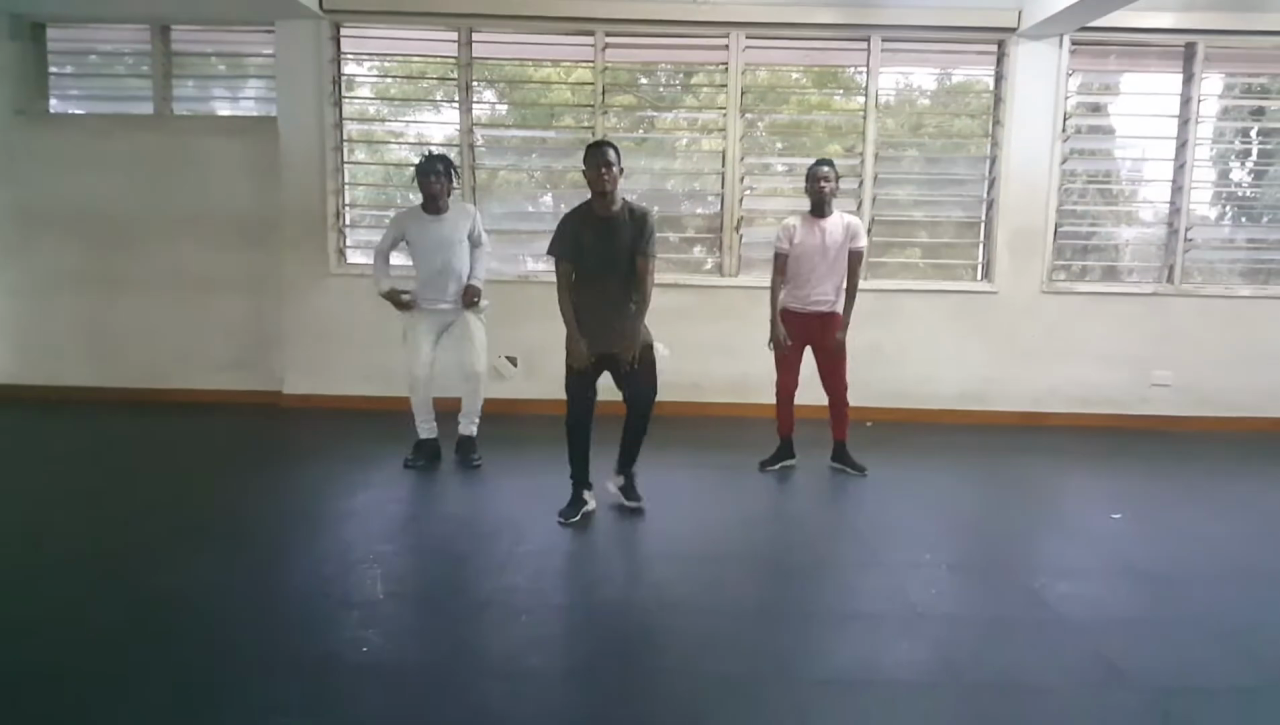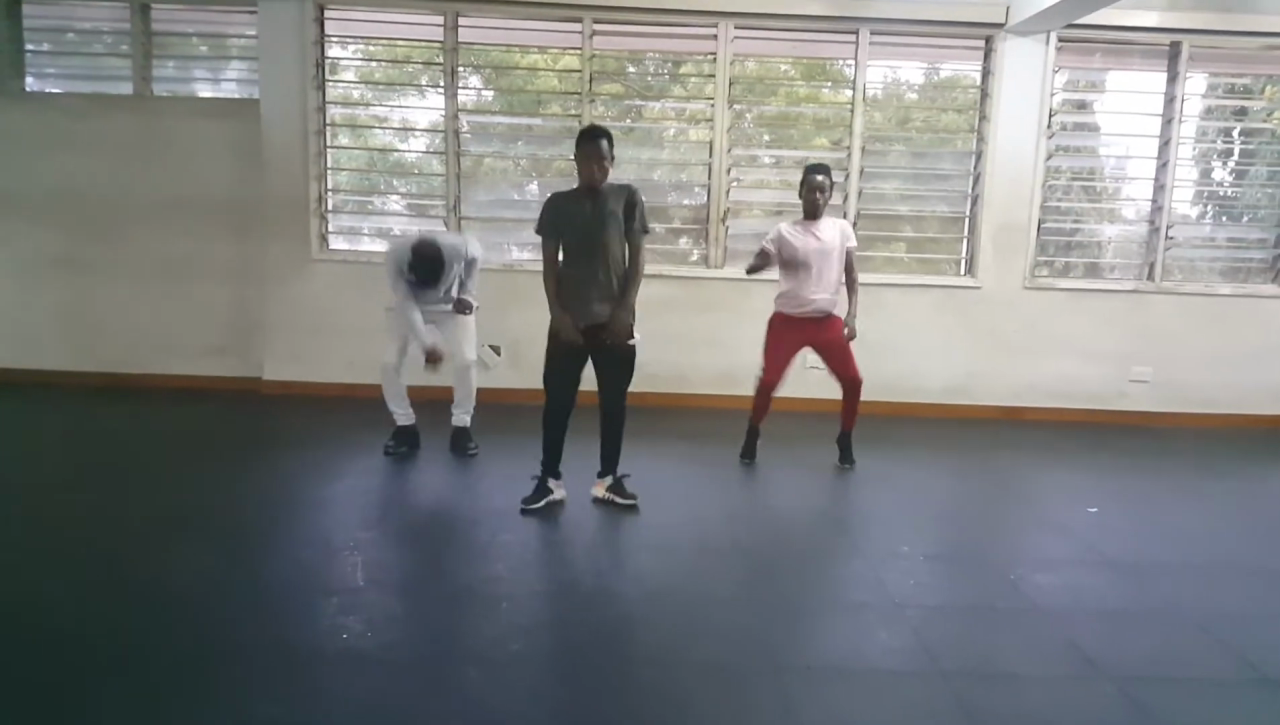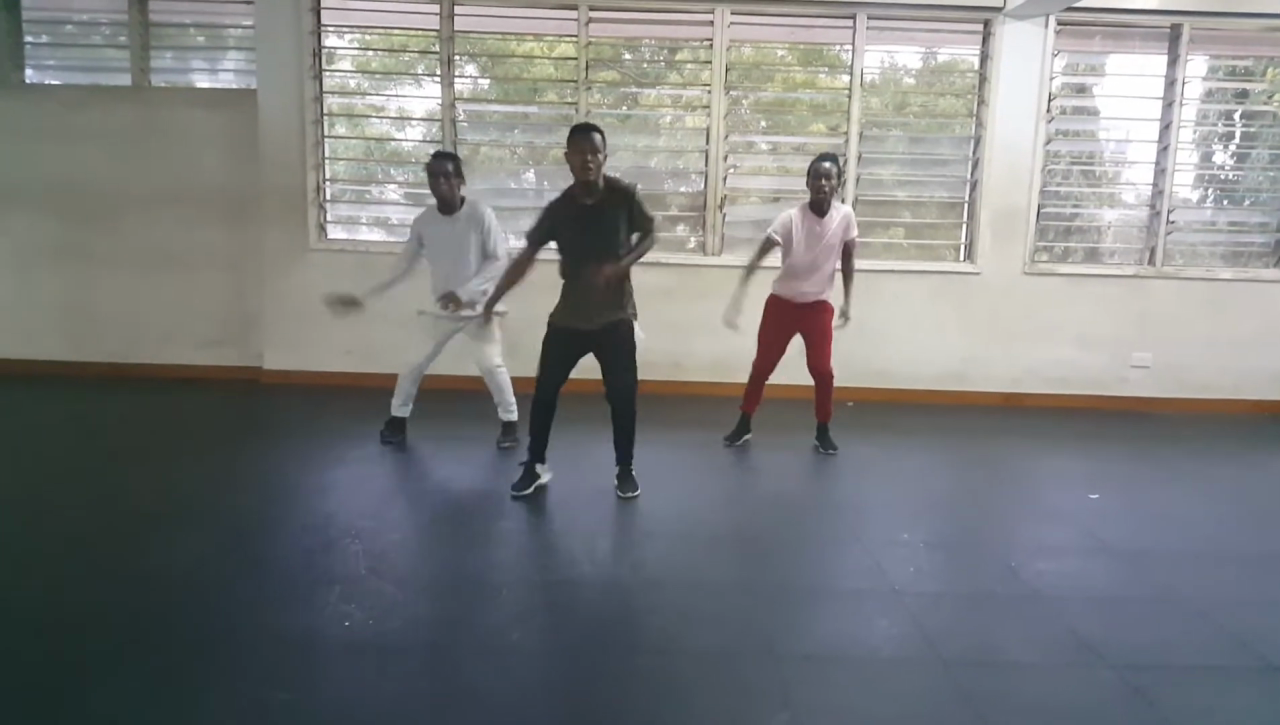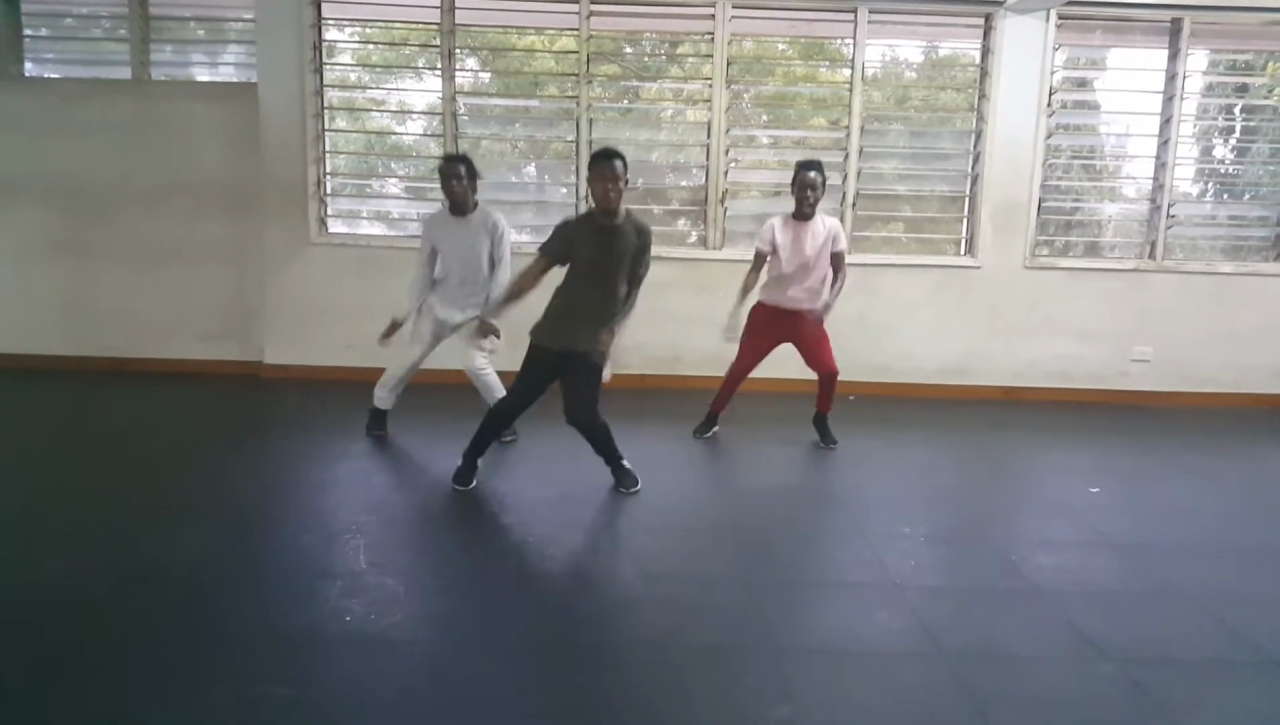
dt=0.5s
person 1, frame 1
left shoulder: (640, 218)
right shoulder: (572, 222)
left elbow: (646, 276)
right elbow: (564, 283)
left wrist: (638, 330)
right wrist: (572, 337)
left hip: (627, 331)
right hip: (586, 333)
left knee: (642, 400)
right knee: (579, 408)
left ankle: (625, 476)
right ankle: (581, 491)
person 1, frame 2
left shoulder: (627, 197)
right shoulder: (558, 204)
left elbow: (637, 255)
right elbow: (550, 262)
left wrist: (627, 308)
right wrist: (557, 314)
left hip: (613, 317)
right hip: (570, 318)
left knee: (613, 399)
right knee: (558, 399)
left ankle: (608, 478)
right ankle: (550, 479)
person 1, frame 3
left shoulder: (621, 194)
right shoulder: (557, 209)
left elbow: (646, 235)
right elbow: (526, 256)
left wrist: (620, 265)
right wrist: (492, 300)
left hip: (614, 315)
right hip: (568, 314)
left knee: (623, 394)
right knee: (544, 389)
left ankle: (624, 469)
right ankle: (535, 466)
person 1, frame 4
left shoulder: (640, 234)
right shoulder: (573, 229)
left elbow: (633, 289)
right elbow: (535, 272)
left wrist: (612, 329)
right wrist: (493, 310)
left hip: (592, 341)
right hip: (554, 334)
left knee: (582, 413)
right knee: (517, 402)
left ankle: (618, 465)
right ankle: (471, 458)
person 2, frame 1
left shoulder: (851, 226)
right shoulder: (790, 226)
left elbow: (852, 279)
right elbow: (778, 277)
left wrist: (843, 325)
right wrist: (775, 324)
left hip: (829, 318)
right hip: (793, 316)
left knee: (837, 388)
right knee: (786, 386)
left ankle: (840, 451)
right ankle: (785, 449)
person 2, frame 2
left shoulder: (842, 228)
right shoulder: (784, 231)
left elbow: (851, 275)
right elbow: (752, 269)
left wrist: (852, 316)
right wrist: (780, 262)
left hip: (827, 320)
right hip: (787, 320)
left knee: (853, 380)
right knee: (769, 380)
left ankle: (845, 439)
right ankle: (752, 434)
person 2, frame 3
left shoulder: (846, 216)
right shoulder: (789, 218)
left elbow: (848, 261)
right elbow: (758, 257)
left wrist: (847, 302)
right wrist: (737, 295)
left hip: (817, 306)
right hip: (782, 303)
left knee: (822, 371)
right knee: (762, 366)
left ankle: (823, 431)
right ankle: (744, 424)
person 2, frame 4
left shoulder: (832, 228)
right shoulder: (774, 227)
left elbow: (839, 273)
right elbow: (754, 270)
left wrist: (825, 307)
right wrist: (736, 312)
left hip: (807, 315)
right hip: (769, 311)
left knee: (828, 371)
right knee: (740, 368)
left ankle: (821, 422)
right ankle: (712, 417)
person 3, frame 1
left shoulder: (468, 215)
right shoulder: (404, 219)
left elbow: (481, 249)
right elbow: (381, 253)
left wrist: (475, 283)
right wrist: (385, 288)
left hip: (463, 306)
right hip: (423, 309)
left knee: (475, 368)
right knee: (420, 375)
left ankle: (467, 436)
right ankle: (427, 440)
person 3, frame 2
left shoulder: (458, 247)
right shoulder: (396, 256)
left elbow: (475, 255)
right elbow: (407, 304)
left wrist: (467, 294)
right wrist: (427, 344)
left hip: (451, 307)
right hip: (412, 308)
left knee: (465, 358)
right knee: (391, 362)
left ankle: (461, 428)
right ankle: (405, 427)
person 3, frame 3
left shoulder: (480, 214)
right shoulder: (424, 222)
left elbow: (498, 260)
right elbow: (403, 264)
left wrist: (465, 294)
right wrist: (364, 297)
left hip: (476, 304)
right hip: (445, 308)
left knee: (490, 364)
right knee: (415, 364)
left ankle: (510, 423)
right ankle: (397, 420)
person 3, frame 4
left shoulder: (493, 222)
right shoulder: (433, 223)
left elbow: (502, 272)
right elbow: (423, 273)
left wrist: (490, 316)
right wrist: (403, 317)
left hip: (477, 310)
right hip: (438, 307)
left knee: (477, 365)
right knee: (407, 361)
right ankle: (379, 410)
